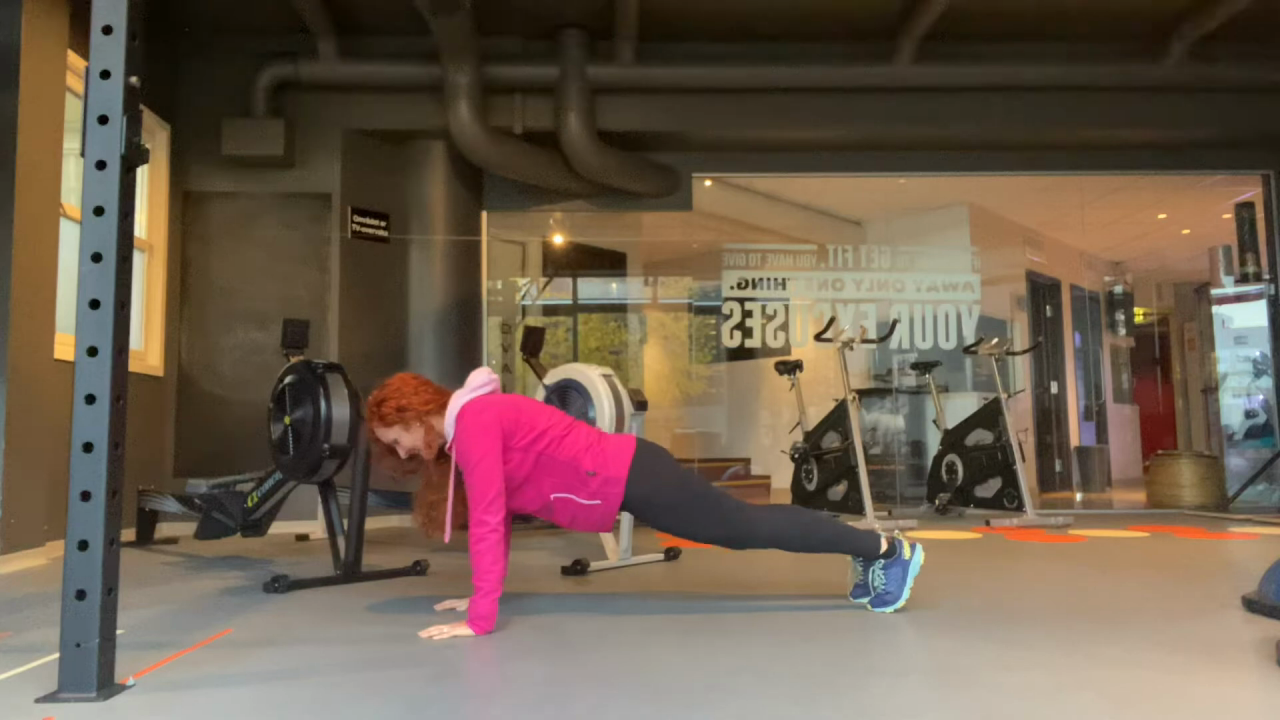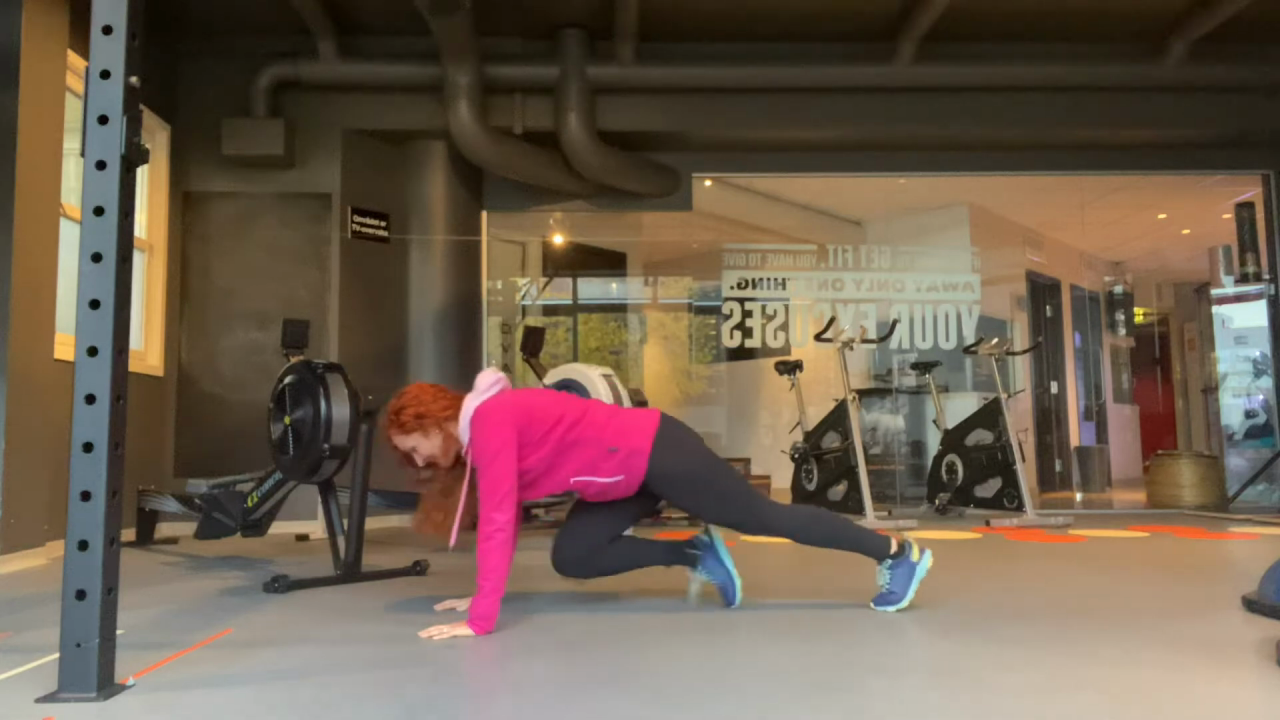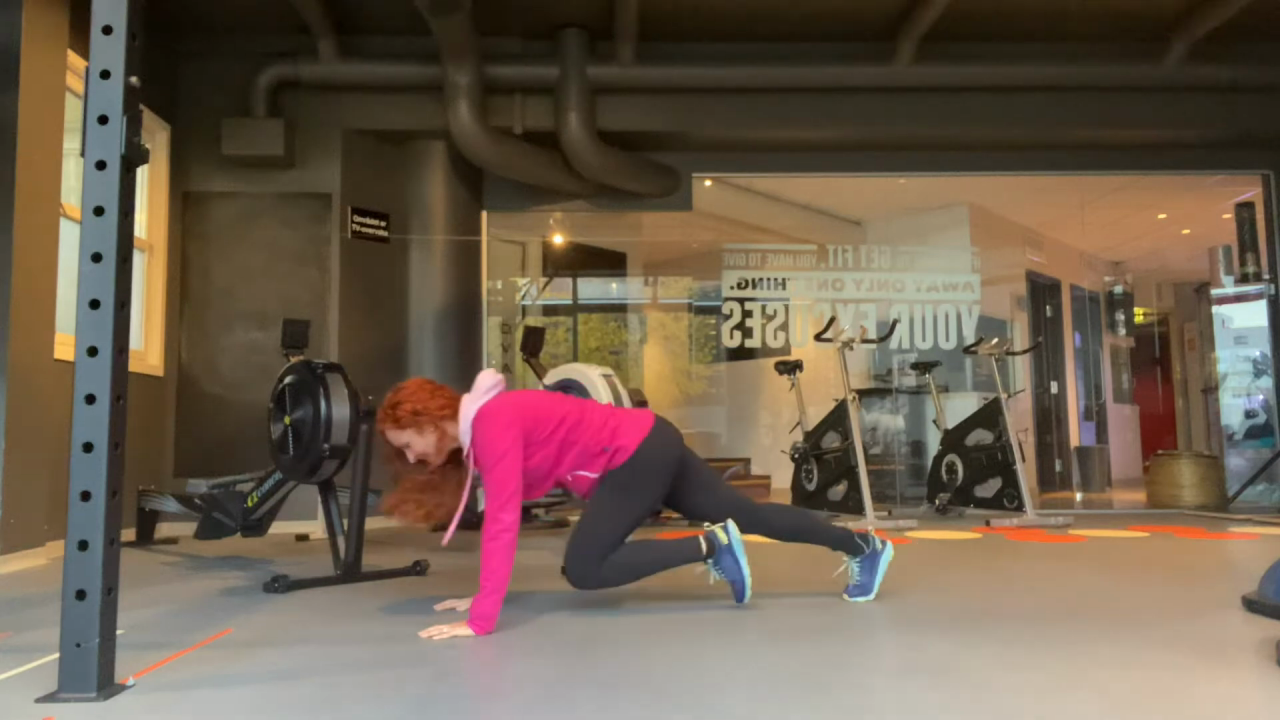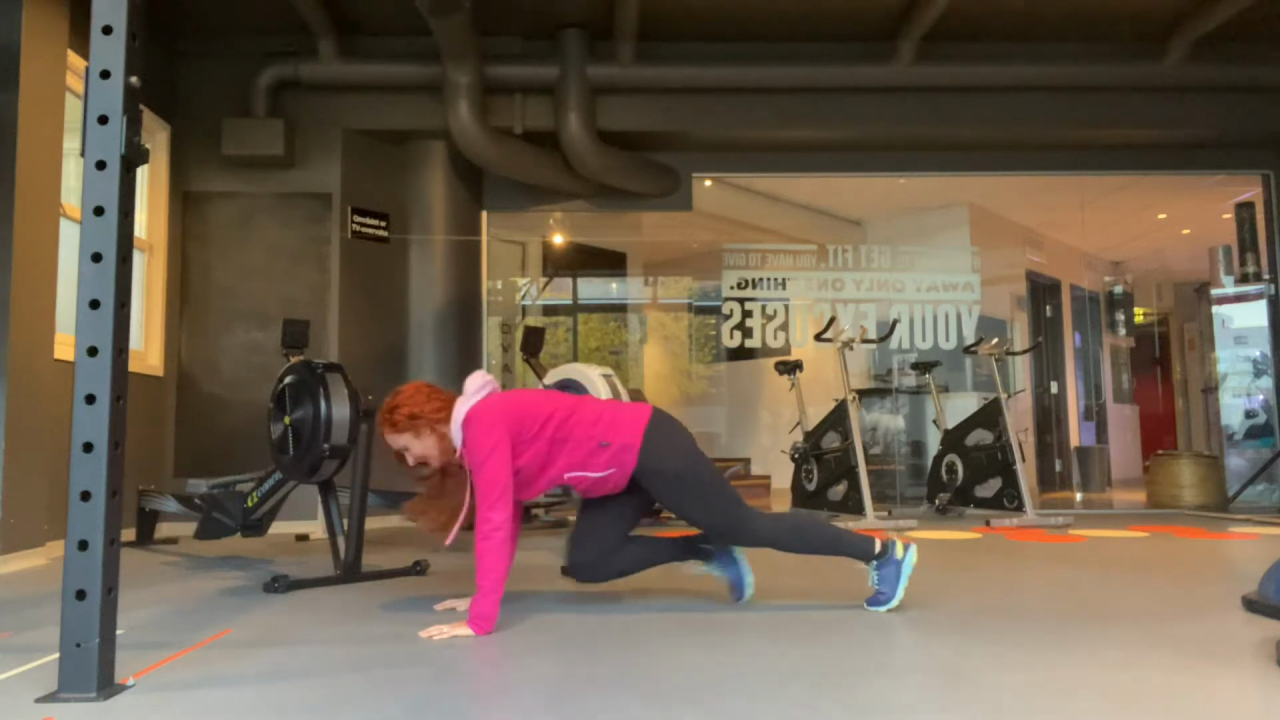
dt=0.5s
person 1, frame 1
left shoulder: (472, 423)
right shoulder: (476, 423)
left elbow: (487, 522)
right elbow: (498, 515)
left wrist: (480, 617)
right wrist: (483, 593)
left hip: (632, 480)
right hip: (623, 475)
left knee: (750, 528)
right knee: (745, 527)
left ankle: (891, 549)
right ankle: (866, 549)
person 1, frame 2
left shoulder: (488, 424)
right shoulder: (492, 426)
left elbow: (497, 522)
right elbow: (505, 517)
left wrist: (481, 619)
right wrist: (484, 593)
left hip: (656, 453)
right hip: (634, 467)
left knee: (763, 516)
right knee: (571, 557)
left ankle: (900, 553)
right ankle: (696, 553)
person 1, frame 3
left shoulder: (493, 424)
right shoulder: (479, 430)
left elbow: (502, 522)
right elbow: (501, 515)
left wrist: (481, 619)
right wrist: (486, 593)
left hip: (640, 452)
right hip: (643, 448)
left knee: (585, 568)
right knee: (743, 512)
left ankle: (712, 546)
right ankle: (863, 547)
person 1, frame 4
left shoulder: (481, 426)
right shoulder: (486, 427)
left elbow: (496, 522)
right elbow: (505, 515)
left wrist: (482, 618)
right wrist: (484, 594)
left hip: (648, 449)
right hip: (630, 459)
left knee: (744, 525)
right knee: (585, 564)
left ankle: (886, 552)
right ankle: (710, 551)
